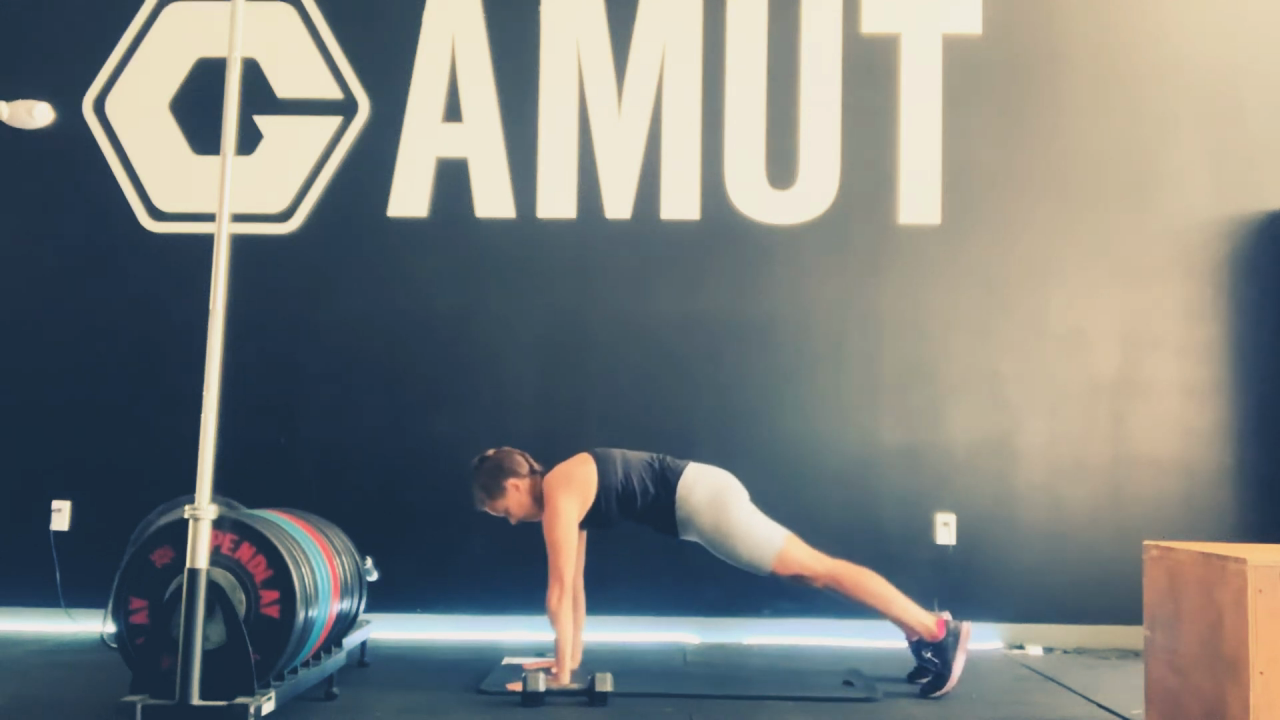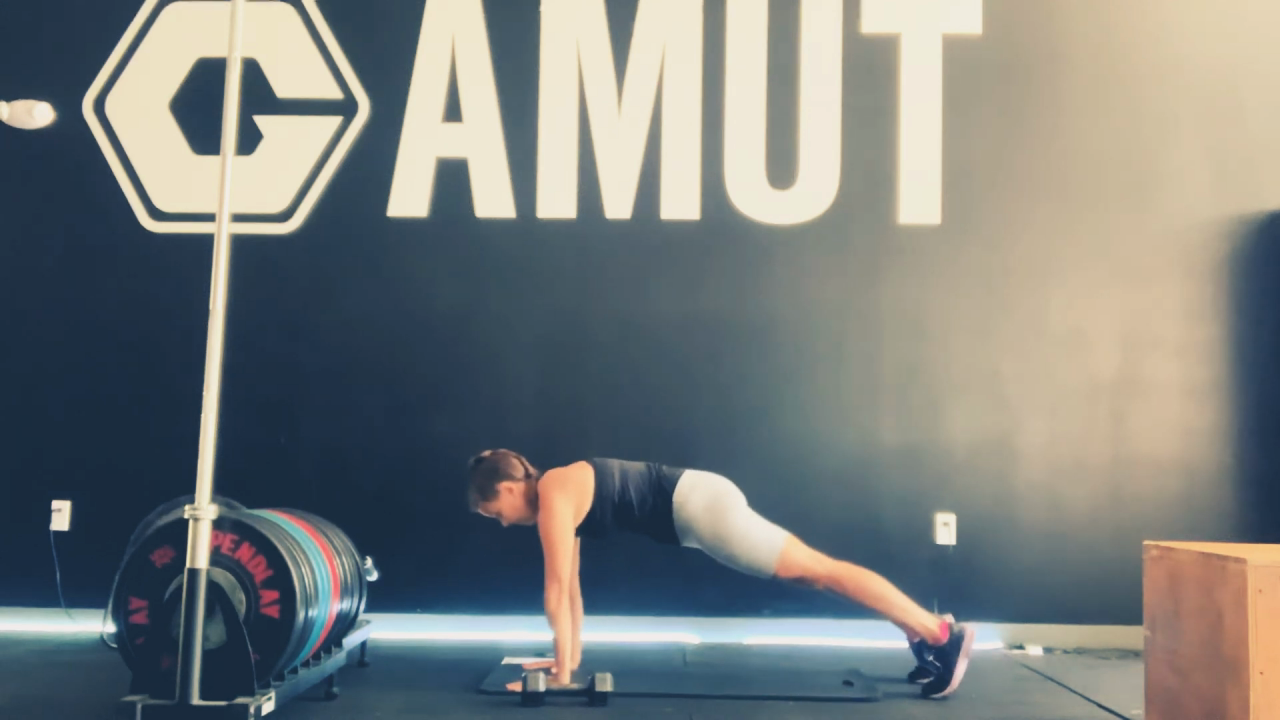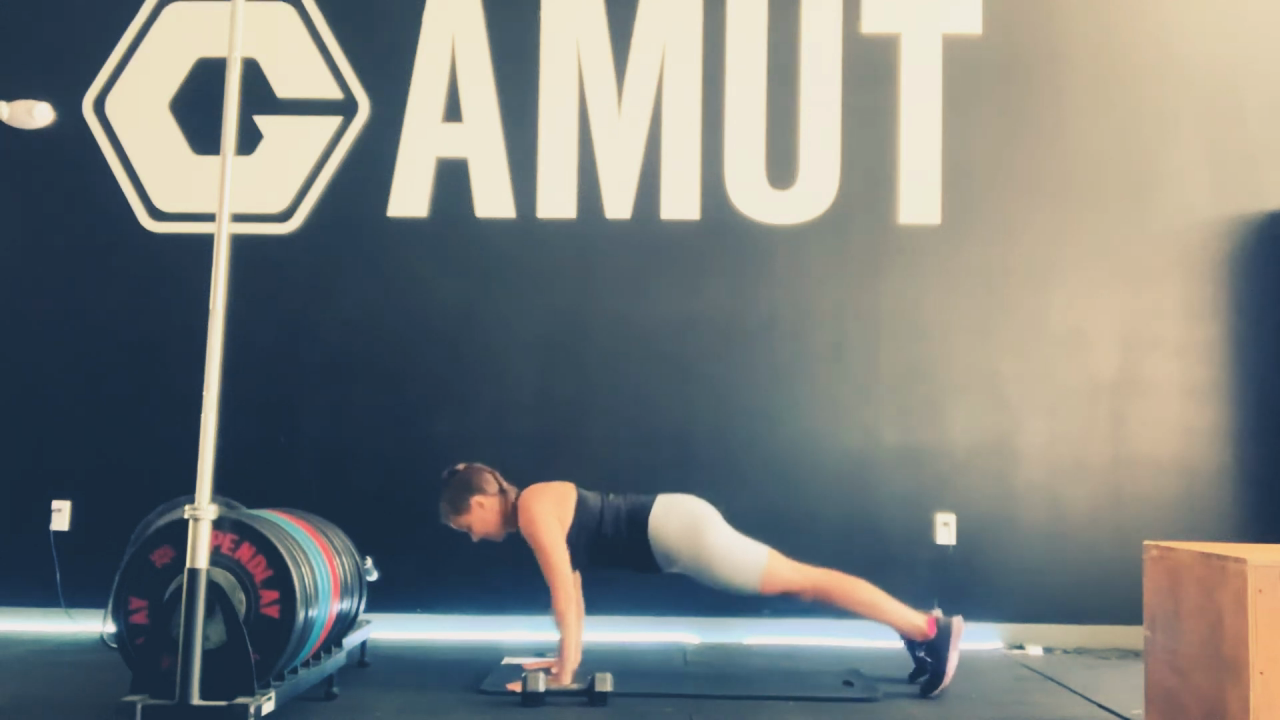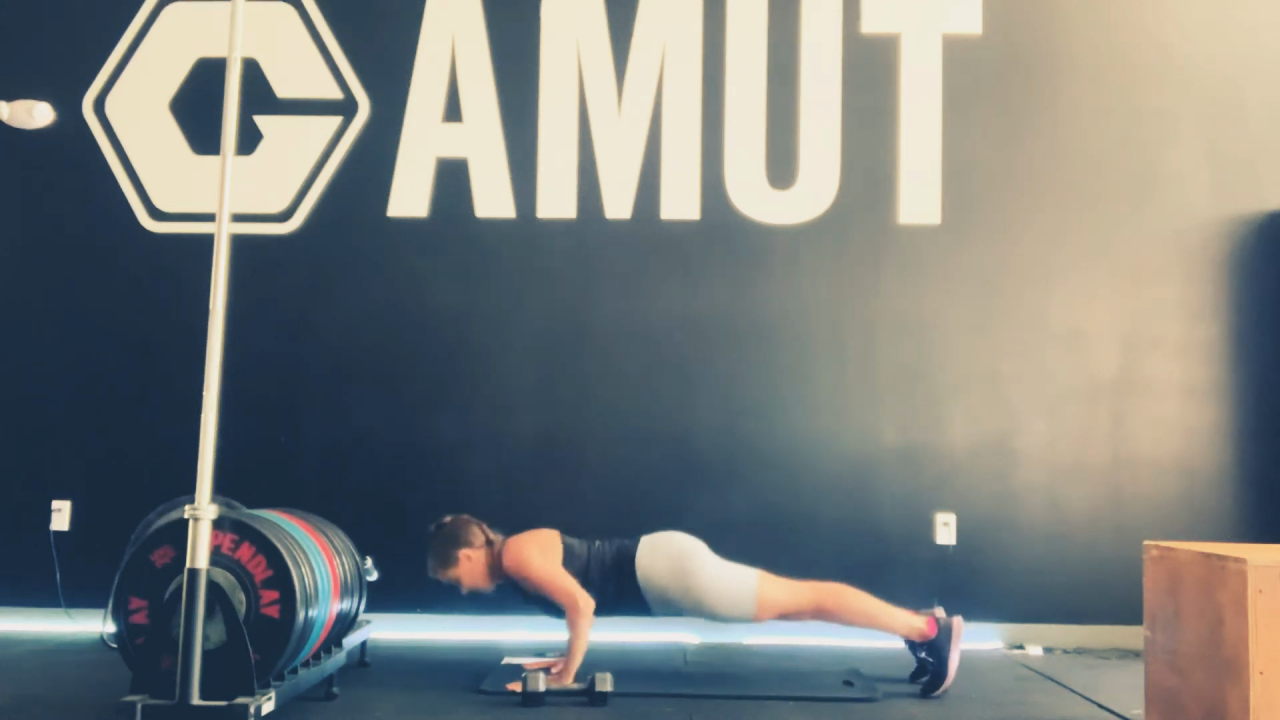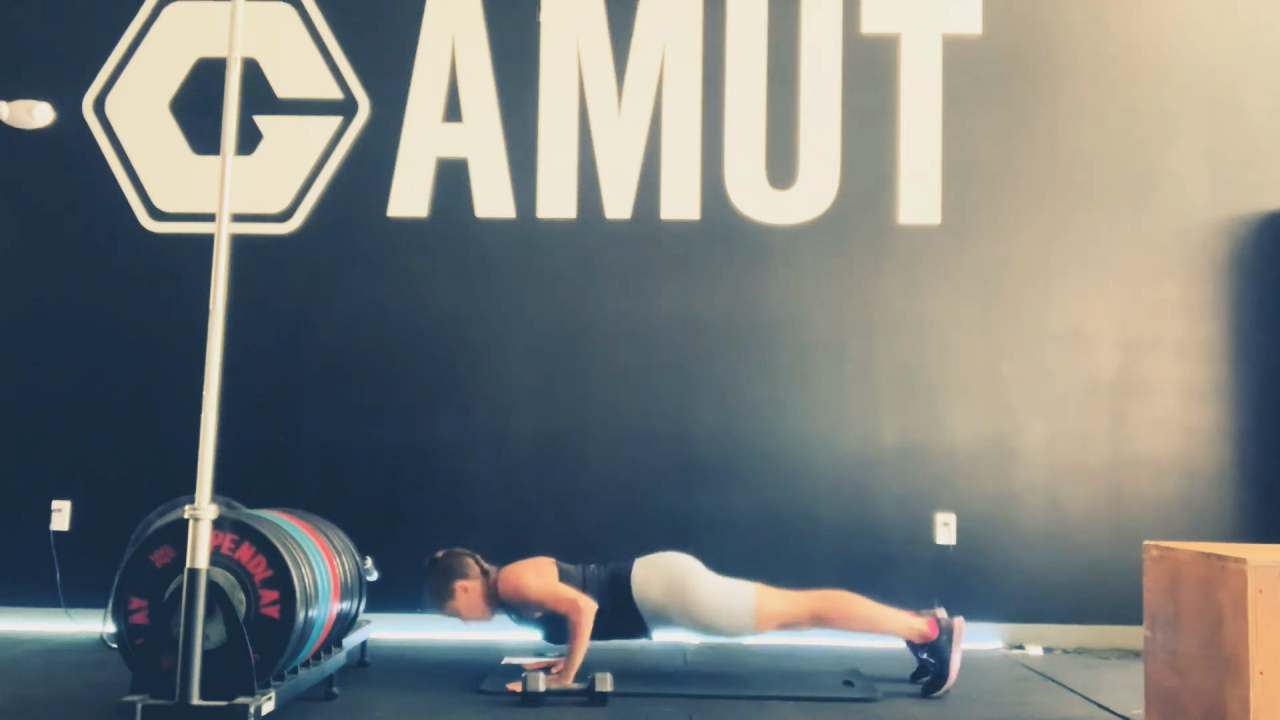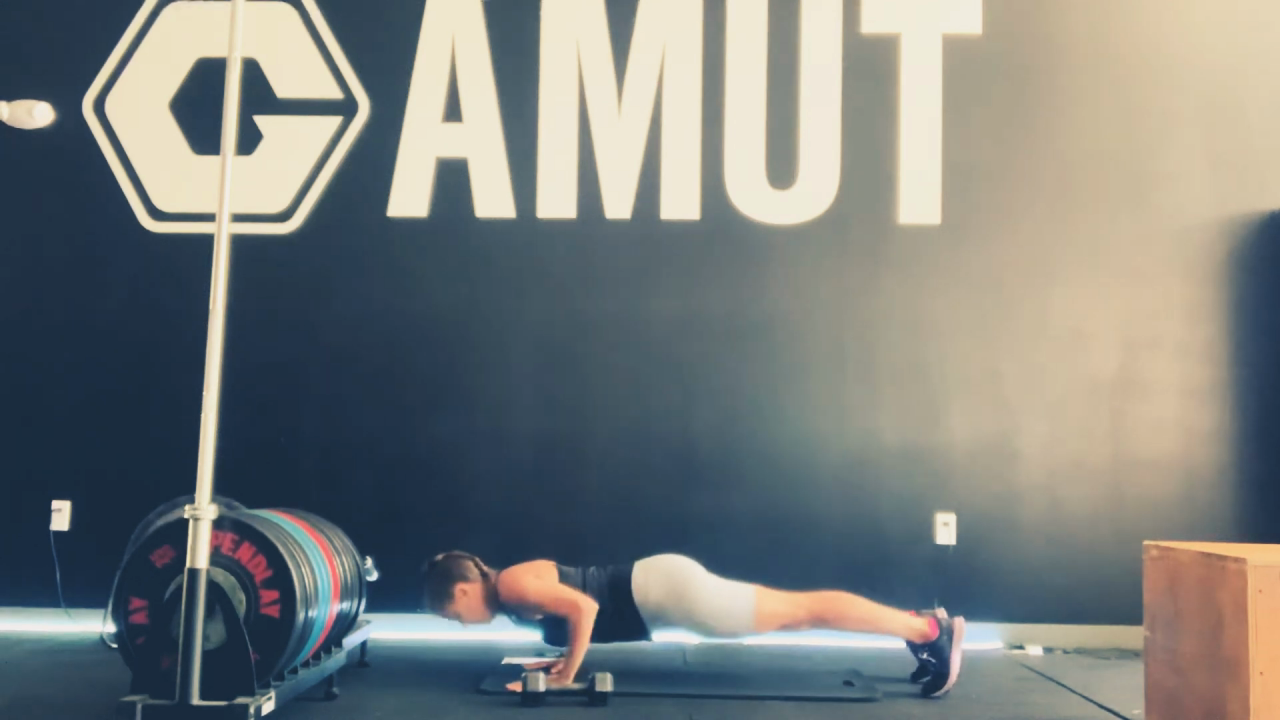
dt=0.3s
person 1, frame 1
left shoulder: (557, 492)
right shoulder: (567, 493)
left elbow: (560, 588)
right elbow: (574, 581)
left wrist: (562, 668)
right wrist: (573, 654)
left hip: (699, 500)
right hip: (694, 499)
left knee: (816, 569)
right knee: (809, 572)
left ankle: (938, 633)
right ankle: (922, 634)
person 1, frame 2
left shoulder: (552, 496)
right shoulder: (560, 495)
left elbow: (557, 590)
right elbow: (569, 583)
left wrist: (563, 669)
right wrist: (572, 653)
left hip: (696, 507)
right hip: (692, 504)
left knee: (817, 570)
right knee: (811, 574)
left ankle: (941, 636)
right ankle: (923, 637)
person 1, frame 3
left shoulder: (530, 509)
right shoulder: (536, 507)
left elbow: (564, 591)
right elbow: (571, 579)
left wrist: (566, 666)
right wrist: (569, 653)
left hip: (676, 530)
right hip: (670, 529)
left knee: (803, 582)
right knee: (798, 582)
left ankle: (929, 630)
right ankle: (919, 630)
person 1, frame 4
left shoulder: (515, 556)
right shoulder: (525, 548)
left elbow: (581, 604)
right elbow: (579, 595)
left wrist: (569, 670)
right wrist: (569, 654)
left hip: (666, 570)
right hip: (660, 564)
left knee: (802, 600)
right knee: (795, 601)
left ankle: (929, 630)
right ankle: (919, 625)
person 1, frame 5
left shoulder: (509, 583)
right shoulder: (520, 577)
left elbow: (583, 607)
left wrist: (568, 671)
right wrist: (565, 654)
left hip: (662, 588)
right hip: (658, 584)
left knee: (800, 610)
right knee: (794, 610)
left ankle: (931, 630)
right ankle: (921, 627)
person 1, frame 6
left shoulder: (511, 586)
right shoulder: (520, 579)
left elbow: (584, 608)
left wrist: (569, 672)
right wrist: (566, 653)
left hip: (664, 591)
right hip: (658, 584)
left knee: (800, 611)
right knee: (795, 612)
left ankle: (930, 631)
right ankle: (919, 626)
